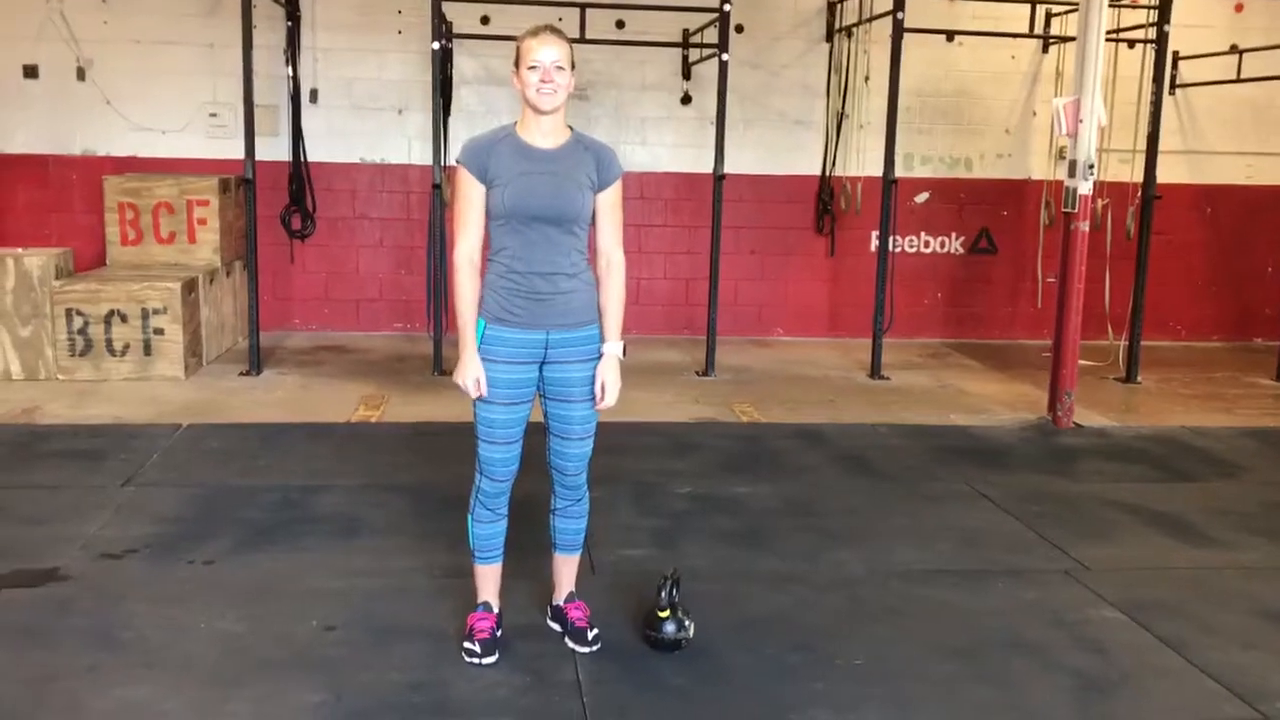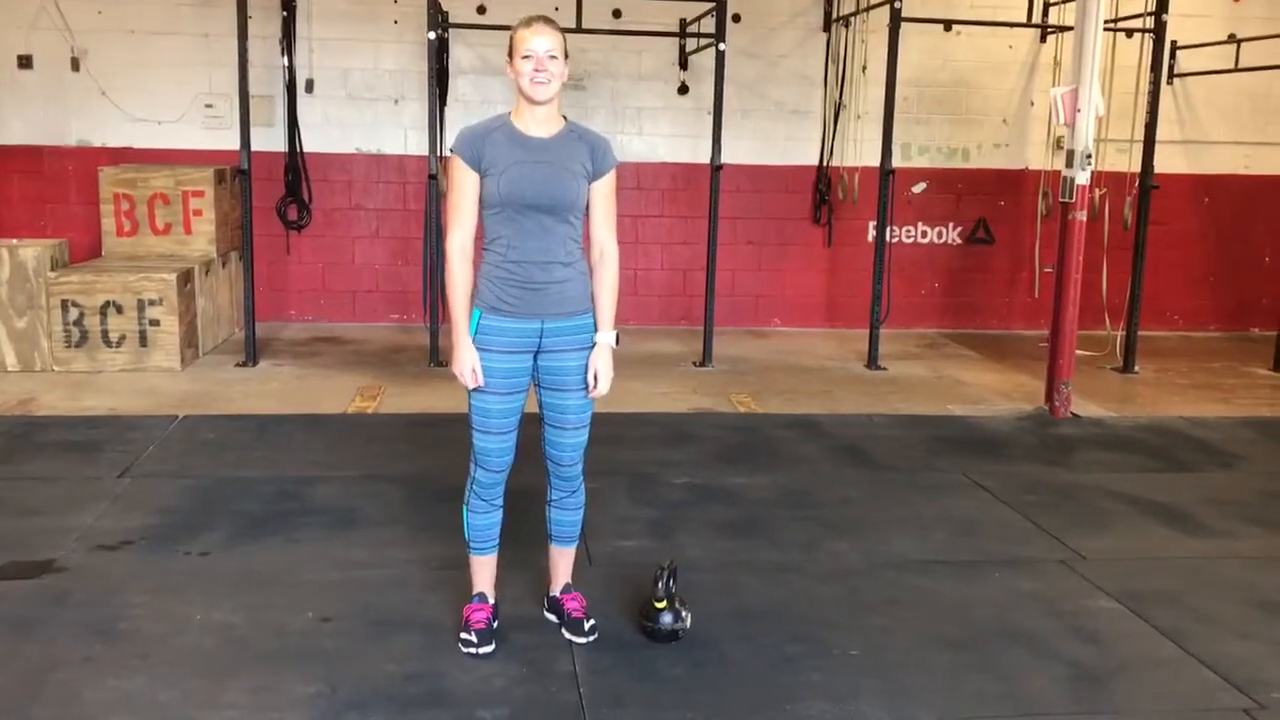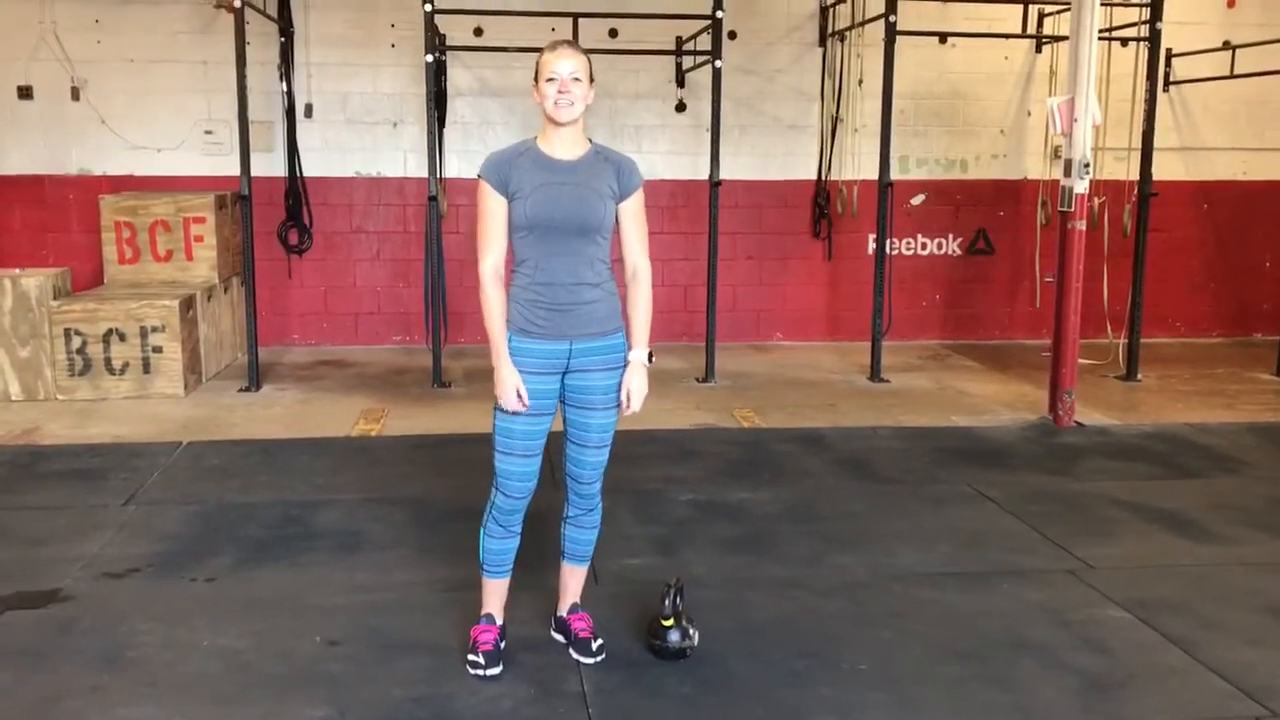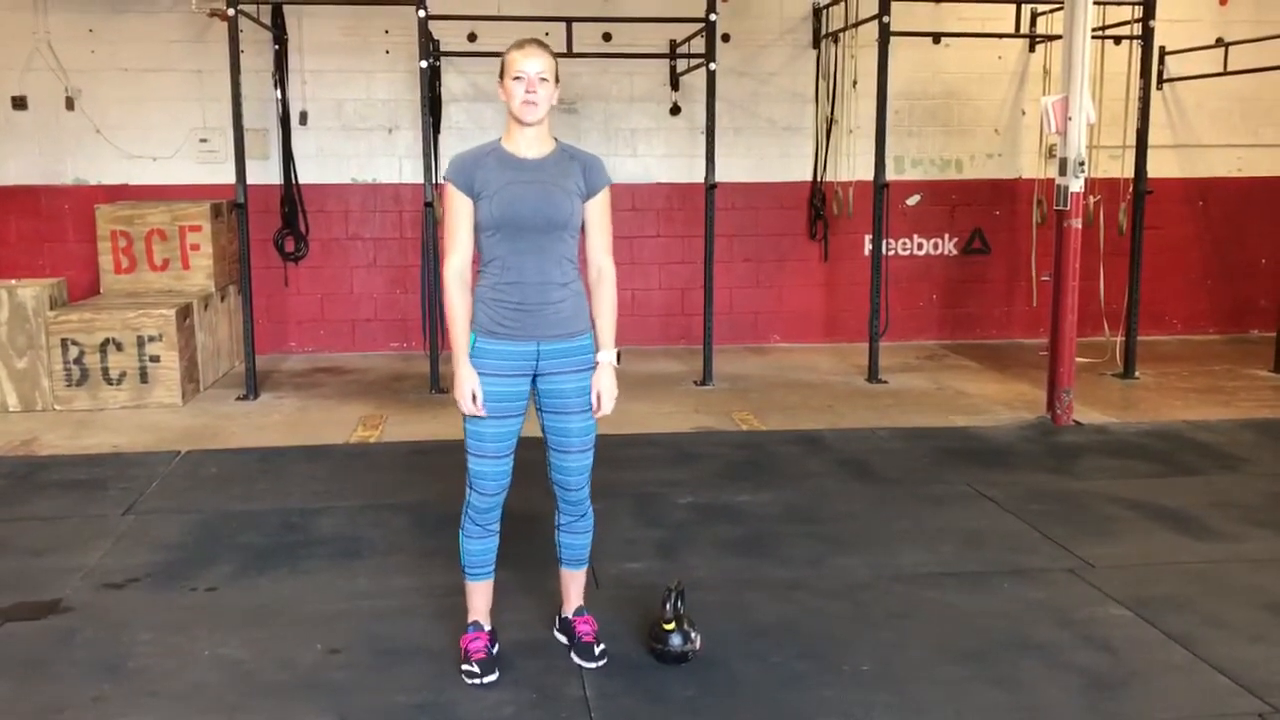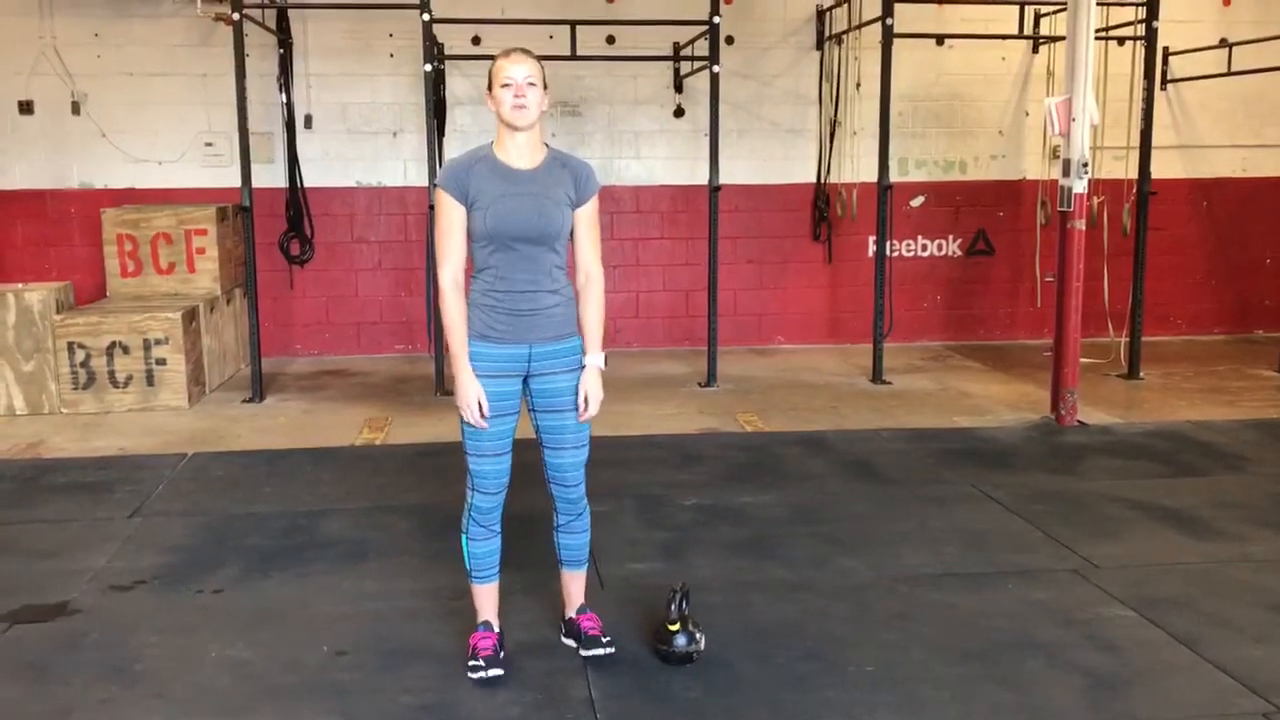
dt=1s
person 1, frame 1
left shoulder: (598, 159)
right shoulder: (482, 153)
left elbow: (610, 259)
right elbow: (466, 255)
left wrist: (612, 350)
right wrist: (467, 346)
left hip: (577, 339)
right hip: (504, 337)
left knee: (571, 477)
right knee: (493, 477)
left ankle: (565, 600)
right ankle: (485, 608)
person 1, frame 2
left shoulder: (593, 149)
right shoulder: (477, 142)
left elbow: (604, 250)
right elbow: (459, 244)
left wrist: (605, 338)
right wrist: (460, 335)
left hip: (572, 328)
right hip: (499, 326)
left knee: (568, 468)
right knee: (490, 467)
left ankle: (563, 591)
right ankle: (482, 599)
person 1, frame 3
left shoulder: (619, 170)
right shoulder: (503, 167)
left elbow: (637, 269)
right elbow: (490, 270)
left wrist: (638, 356)
right wrist: (502, 360)
left hip: (600, 349)
right hip: (529, 347)
left knee: (585, 488)
right knee: (511, 489)
left ankle: (570, 611)
right ankle: (489, 620)
person 1, frame 4
left shoulder: (585, 168)
right shoulder: (469, 168)
left elbow: (601, 268)
right elbow: (456, 271)
left wrist: (606, 358)
right wrist: (461, 362)
left hip: (570, 348)
right hip: (496, 349)
left knee: (574, 489)
right knee: (485, 492)
left ankle: (573, 614)
right ankle: (478, 627)
person 1, frame 5
left shoulder: (575, 175)
right shoulder: (461, 174)
left elbow: (589, 275)
right elbow: (450, 278)
left wrist: (593, 361)
right wrist: (462, 369)
left hip: (560, 350)
right hip: (488, 352)
left knee: (570, 486)
right knee: (485, 492)
left ankle: (577, 613)
right ankle: (487, 628)
